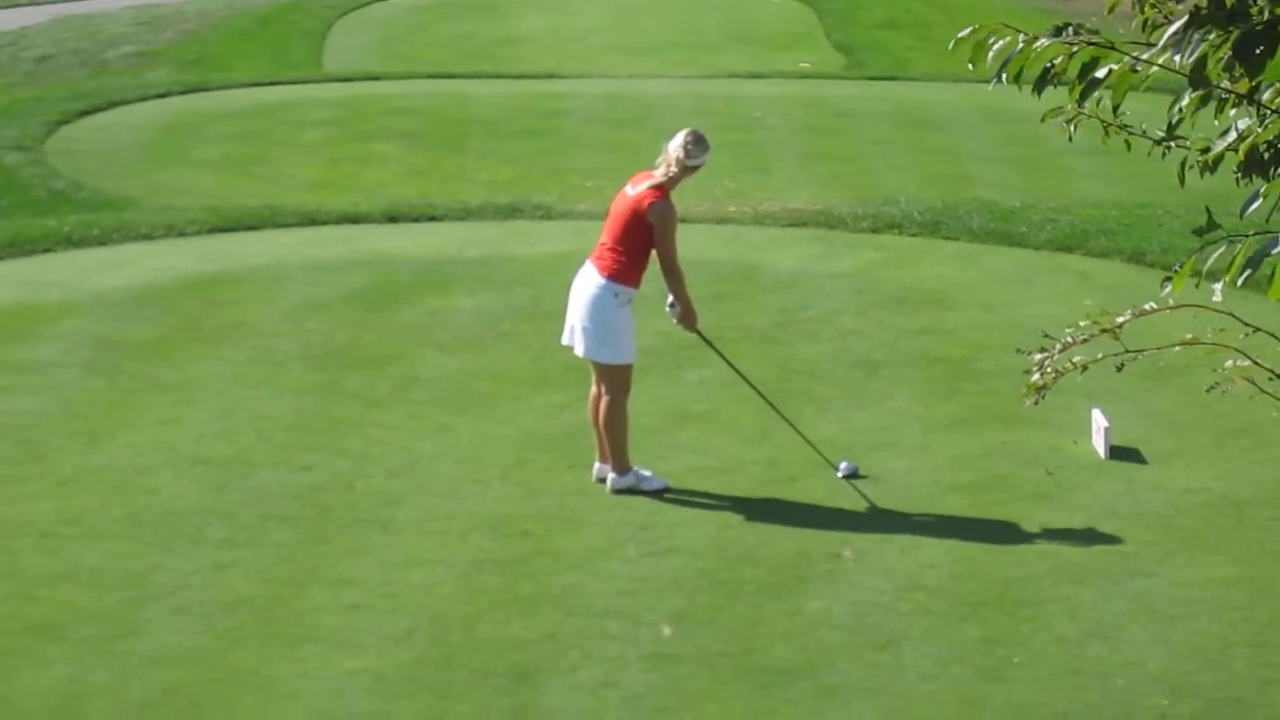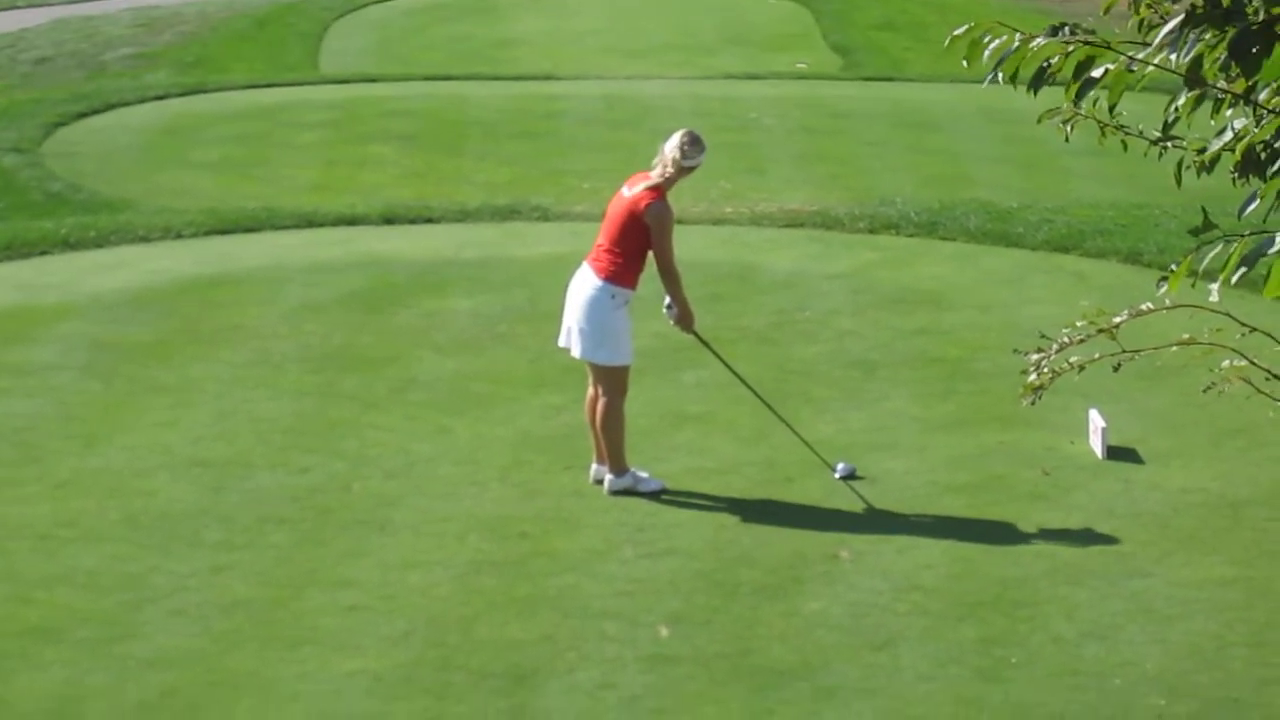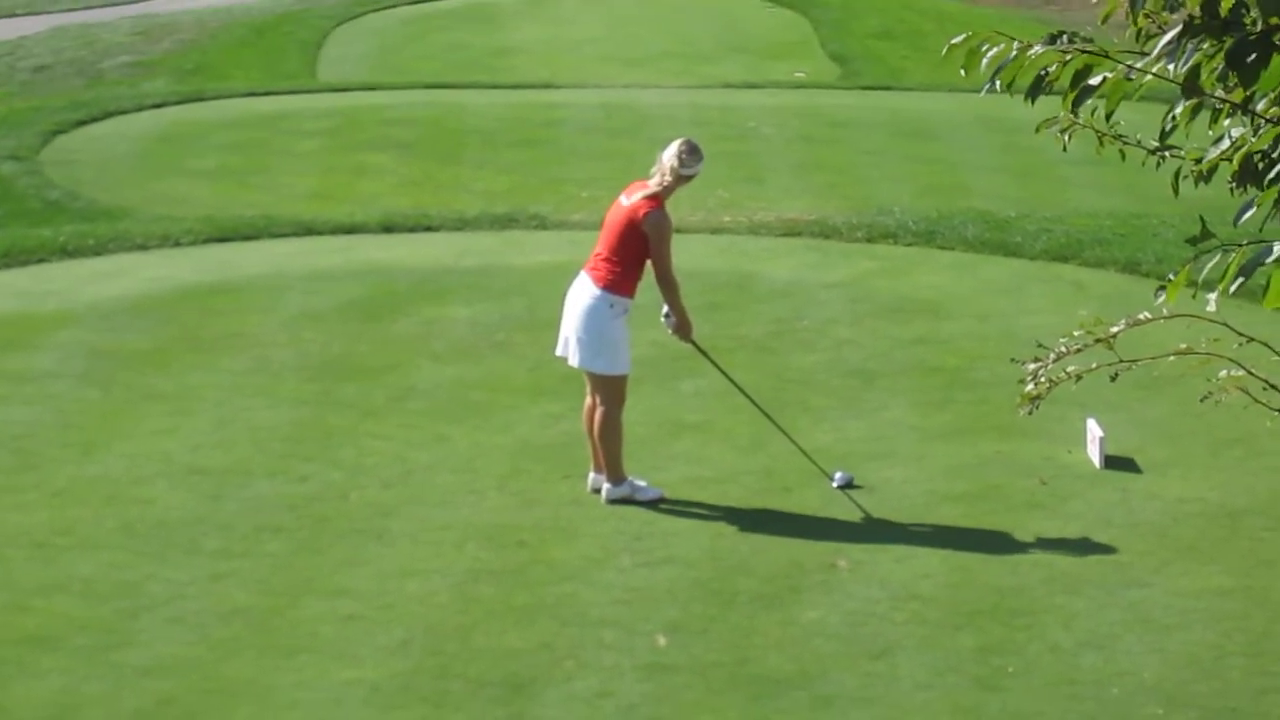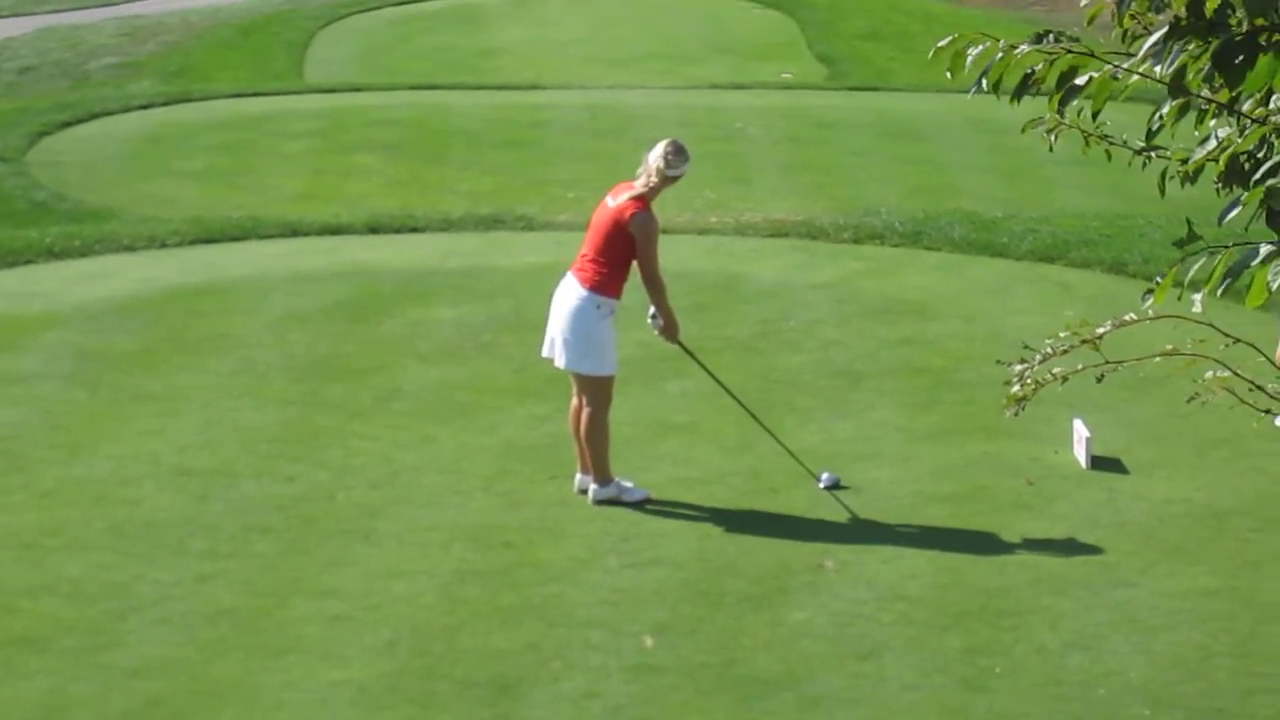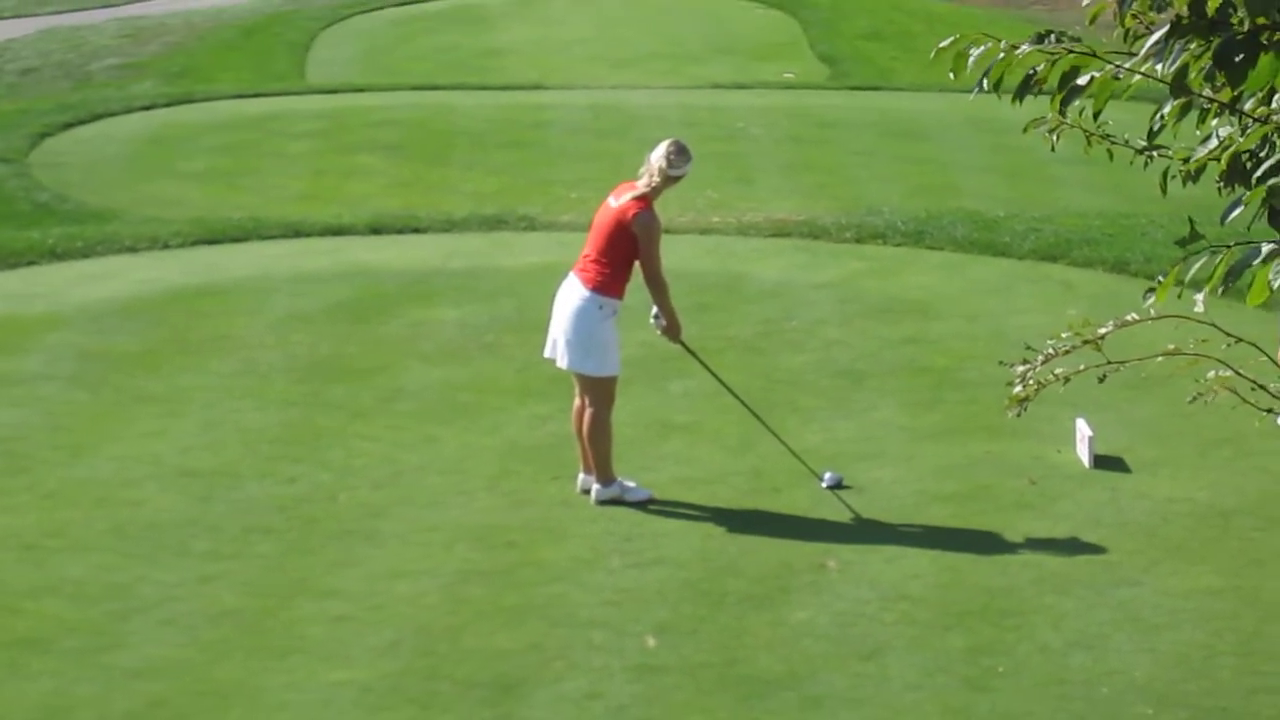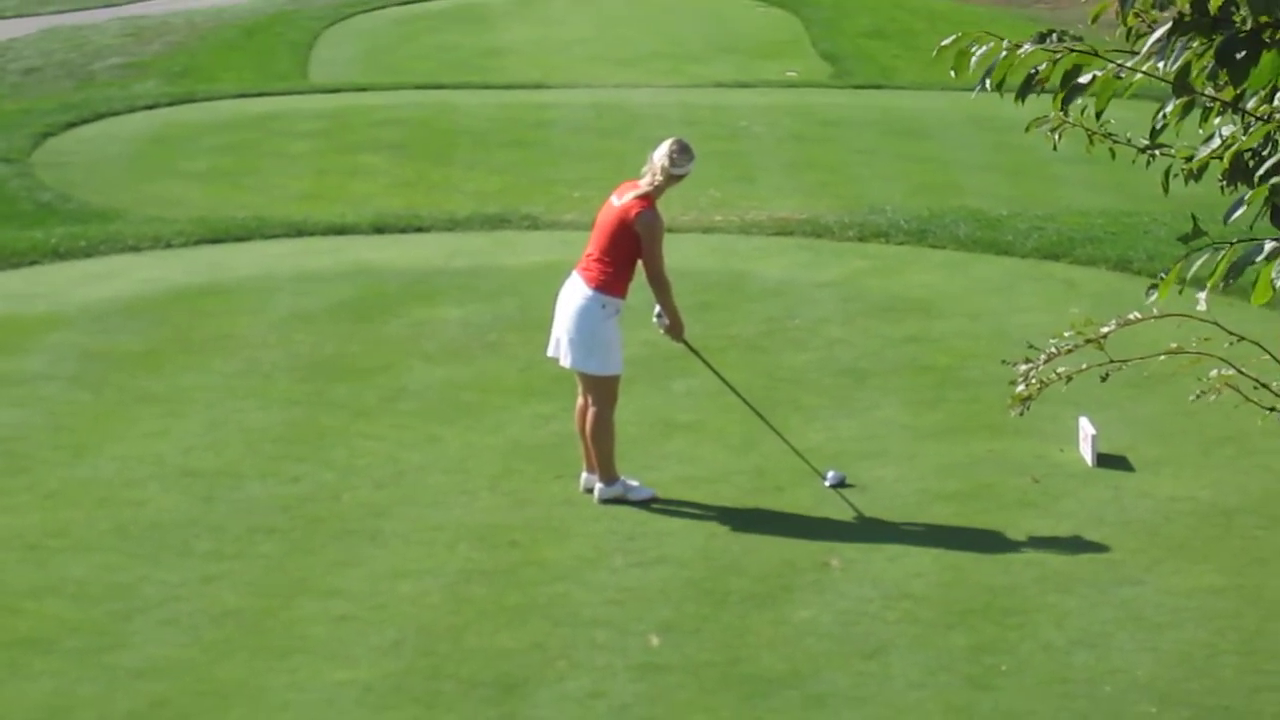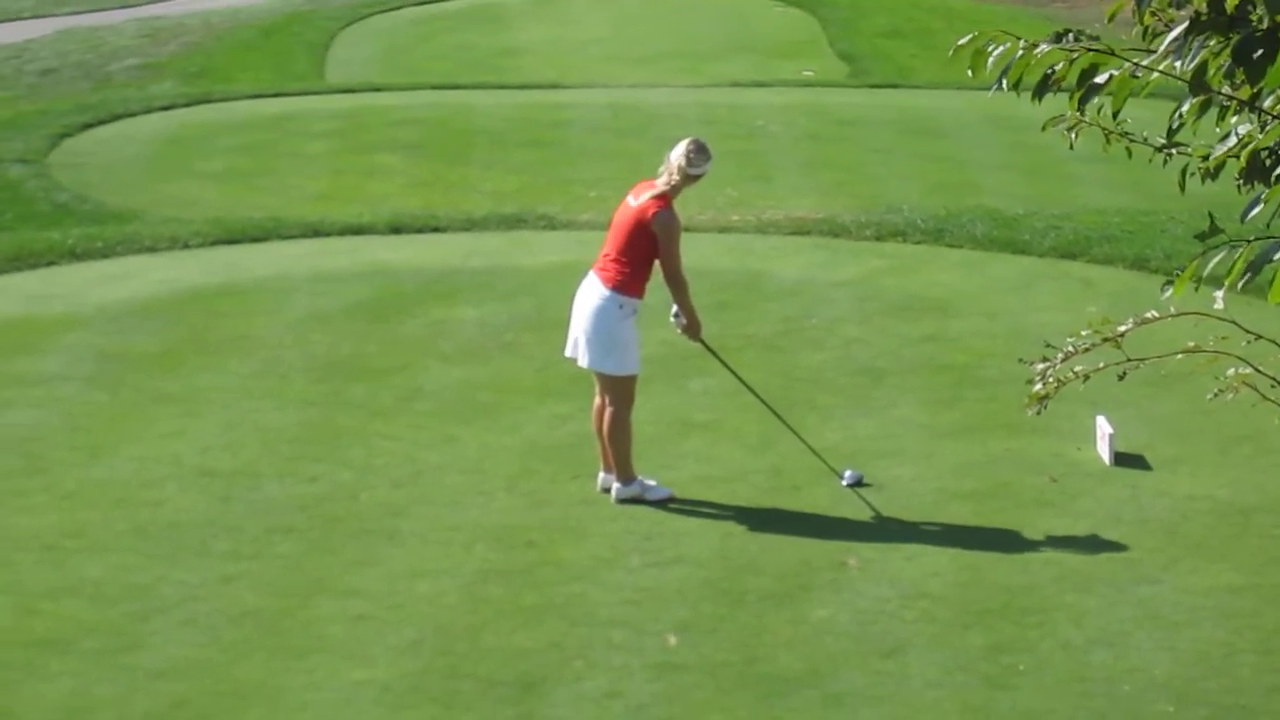
dt=0.1s
person 1, frame 1
left shoulder: (642, 180)
right shoulder: (660, 206)
right elbow: (669, 266)
left wrist: (676, 299)
right wrist: (686, 308)
left hip: (592, 282)
right hip: (608, 295)
left knee: (602, 384)
right knee: (617, 390)
left ankle: (605, 462)
right ankle: (621, 473)
person 1, frame 2
left shoulder: (638, 181)
right shoulder: (657, 207)
right elbow: (666, 267)
left wrist: (673, 300)
right wrist: (684, 309)
left hip: (589, 283)
right hip: (606, 296)
left knee: (599, 385)
right knee: (614, 391)
left ankle: (602, 463)
right ankle: (618, 473)
person 1, frame 3
left shoulder: (636, 190)
right shoulder: (655, 216)
right elbow: (665, 276)
left wrist: (670, 309)
right wrist: (682, 319)
left hip: (587, 292)
right hip: (604, 305)
left knee: (597, 394)
right knee: (611, 400)
left ankle: (599, 472)
right ankle: (615, 482)
person 1, frame 4
left shoulder: (621, 191)
right shoulder: (642, 217)
right elbow: (651, 277)
left wrist: (657, 309)
right wrist: (668, 319)
left hip: (574, 293)
right hip: (591, 306)
left knee: (583, 395)
right knee: (598, 401)
left ankle: (586, 473)
right ankle: (602, 483)
person 1, frame 5
left shoulder: (623, 191)
right shoulder: (644, 217)
right elbow: (654, 277)
left wrist: (659, 310)
right wrist: (671, 320)
left hip: (576, 293)
right hip: (593, 307)
left knee: (586, 396)
right knee: (601, 402)
left ankle: (589, 473)
right ankle: (605, 484)
person 1, frame 6
left shoulder: (626, 190)
right shoulder: (647, 216)
right elbow: (656, 277)
left wrist: (662, 308)
right wrist: (674, 319)
left hip: (579, 292)
right hip: (596, 305)
left knee: (589, 395)
right knee: (604, 401)
left ankle: (592, 472)
right ankle: (608, 482)
person 1, frame 7
left shoulder: (642, 190)
right shoulder: (664, 216)
right elbow: (673, 276)
left wrist: (680, 309)
right wrist: (691, 319)
left hip: (595, 292)
right hip: (613, 305)
left knee: (606, 395)
right knee: (620, 401)
left ankle: (609, 472)
right ankle: (625, 482)
